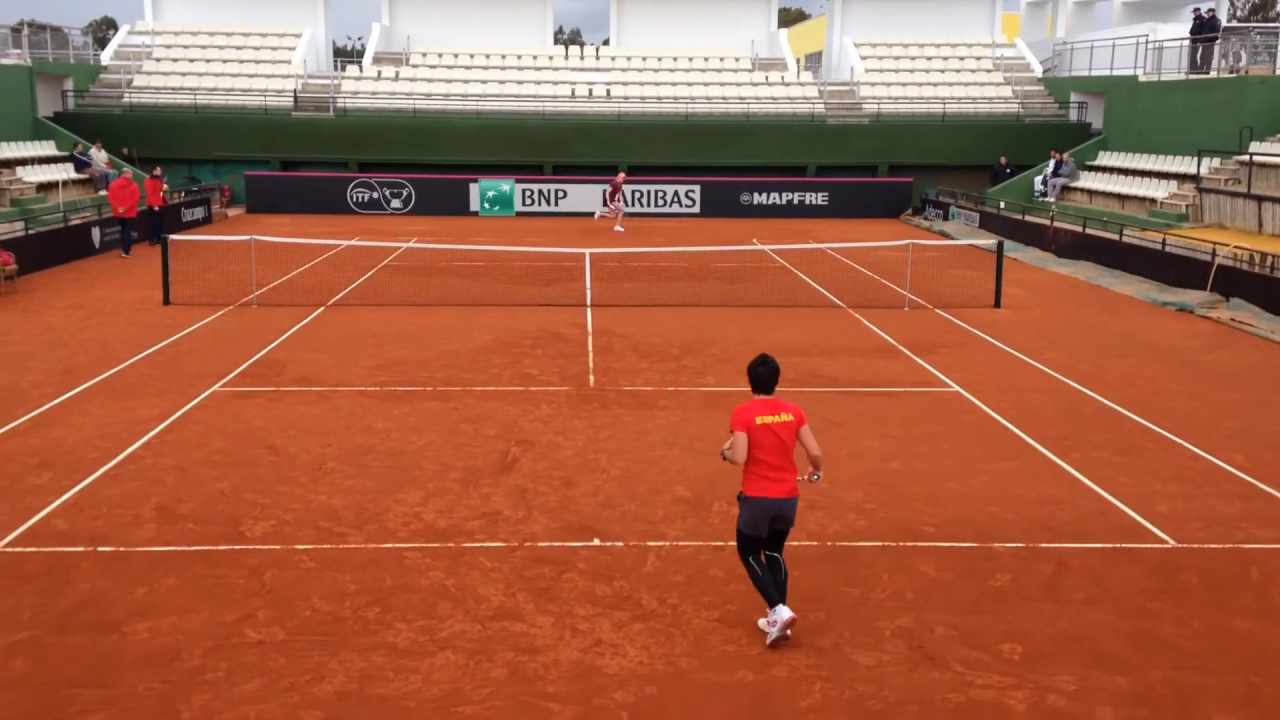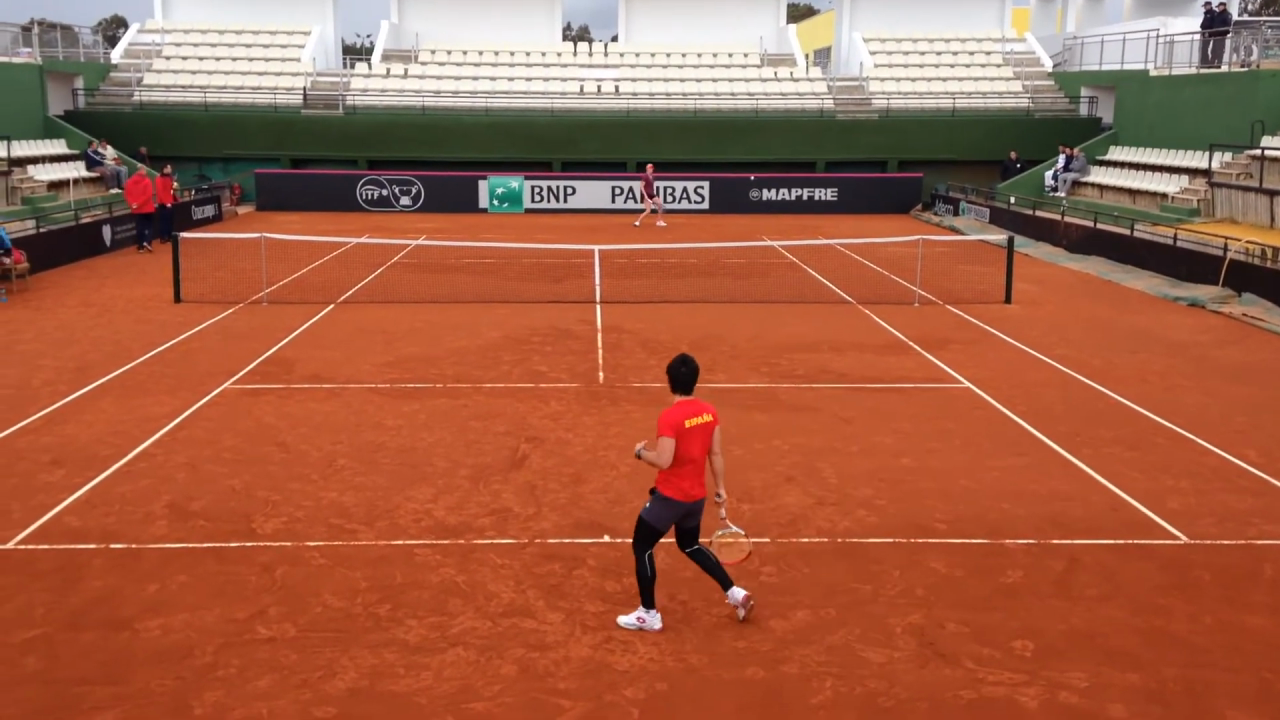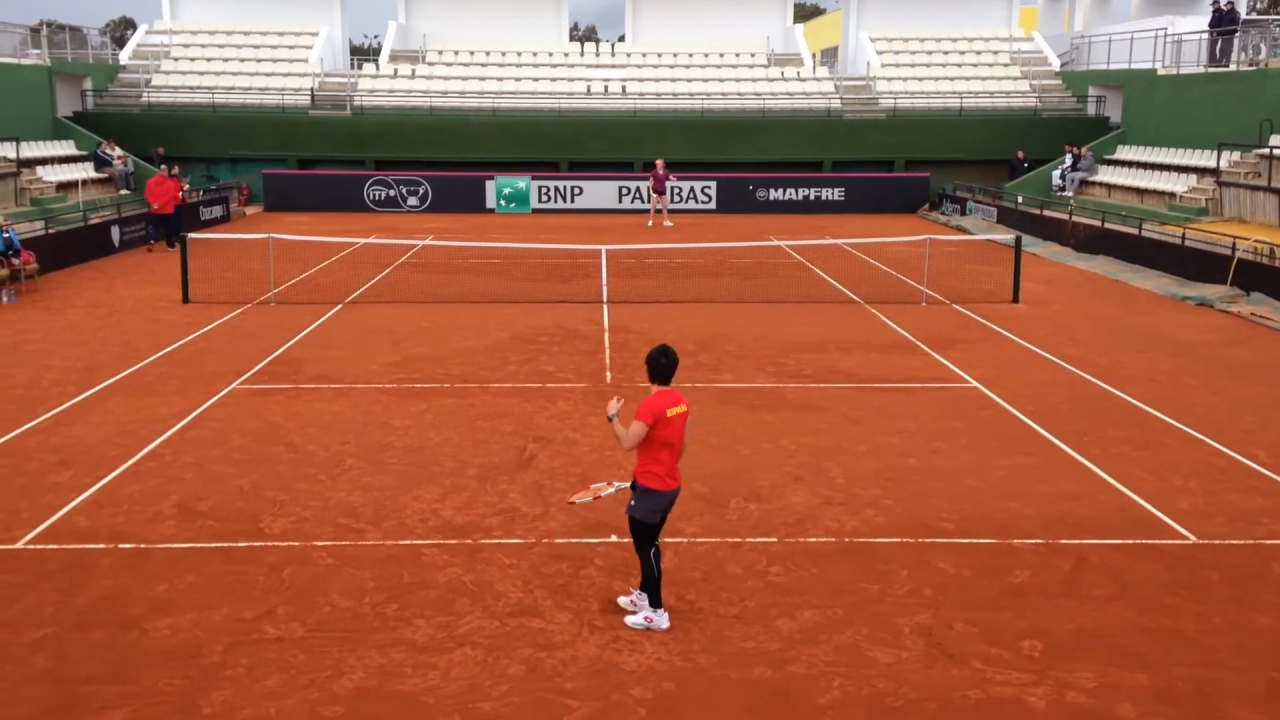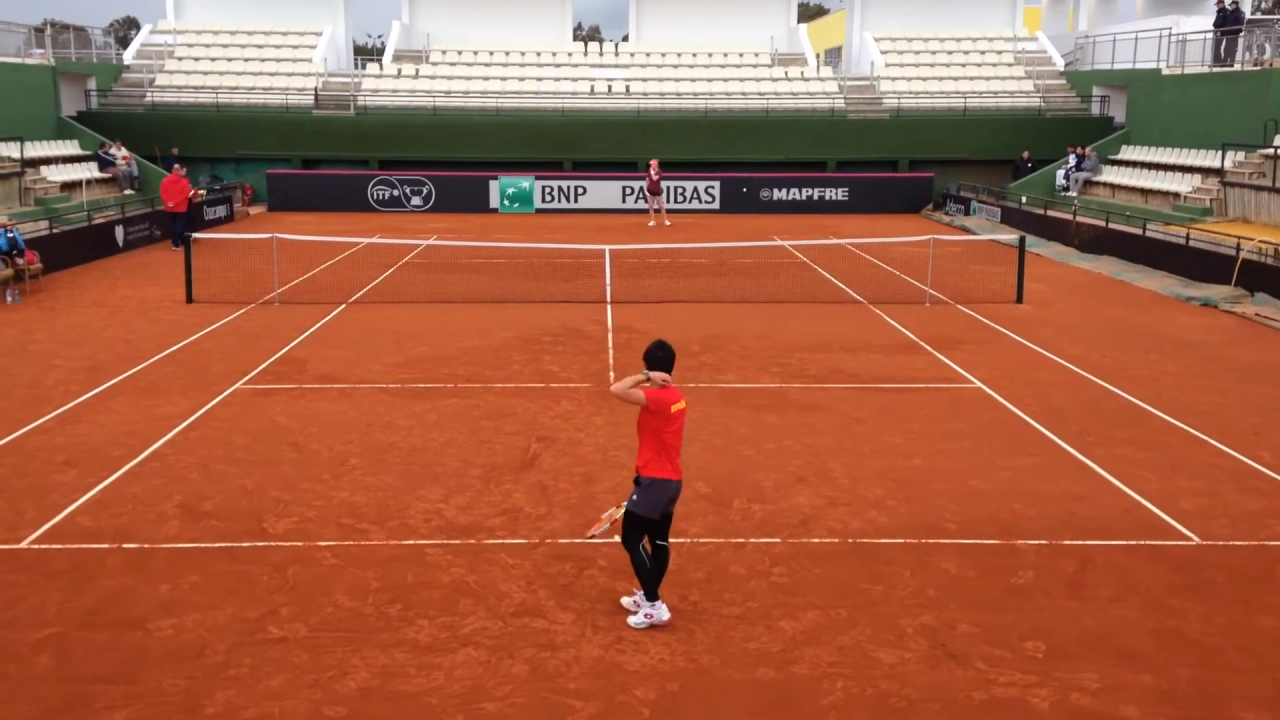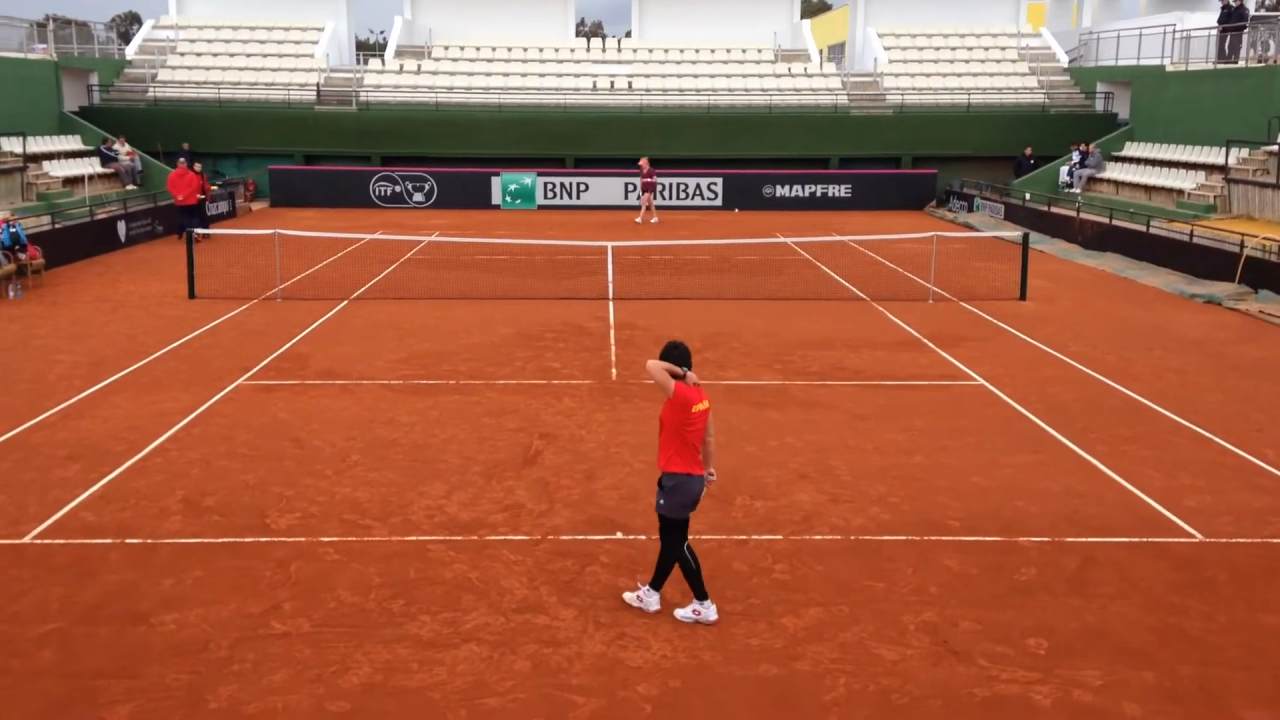
dt=0.4s
person 1, frame 1
left shoulder: (742, 414)
right shoulder: (794, 411)
left elbow: (740, 458)
right elbow: (815, 452)
left wrist: (726, 453)
right wrist: (816, 471)
left hip: (756, 498)
right hip: (788, 497)
left knee: (749, 557)
right knee: (773, 552)
left ankle: (779, 610)
right ankle: (778, 618)
person 1, frame 2
left shoulder: (670, 416)
right shoulder: (709, 412)
left elbow: (664, 462)
right elbow: (716, 454)
left wrist: (640, 453)
right wrist: (720, 487)
left hip: (669, 497)
right hip: (695, 497)
left knee: (642, 547)
right knee: (692, 547)
left ankle: (648, 614)
right ankle: (734, 593)
person 1, frame 3
left shoulder: (650, 406)
right shoulder: (681, 402)
left elbow: (627, 442)
left wrist: (612, 415)
left hip: (650, 487)
right hip: (671, 485)
left knee: (645, 548)
right knee: (650, 542)
left ankle: (656, 613)
right ankle: (644, 596)
person 1, frame 4
left shoulder: (656, 398)
right shoulder: (675, 395)
left elbow: (616, 390)
left wrist: (648, 376)
left hip: (654, 482)
right hip: (671, 480)
left knee: (631, 541)
right knee: (659, 541)
left ankle: (654, 607)
right ankle: (648, 598)
person 1, frame 5
left shoulder: (680, 395)
right shoulder: (701, 396)
left elbow: (651, 366)
right elbow: (709, 437)
left wrist: (681, 373)
right wrist: (709, 467)
left hip: (678, 480)
right hip: (693, 477)
left knee: (676, 543)
right knee: (671, 538)
left ankle: (704, 605)
right ankle: (651, 594)
